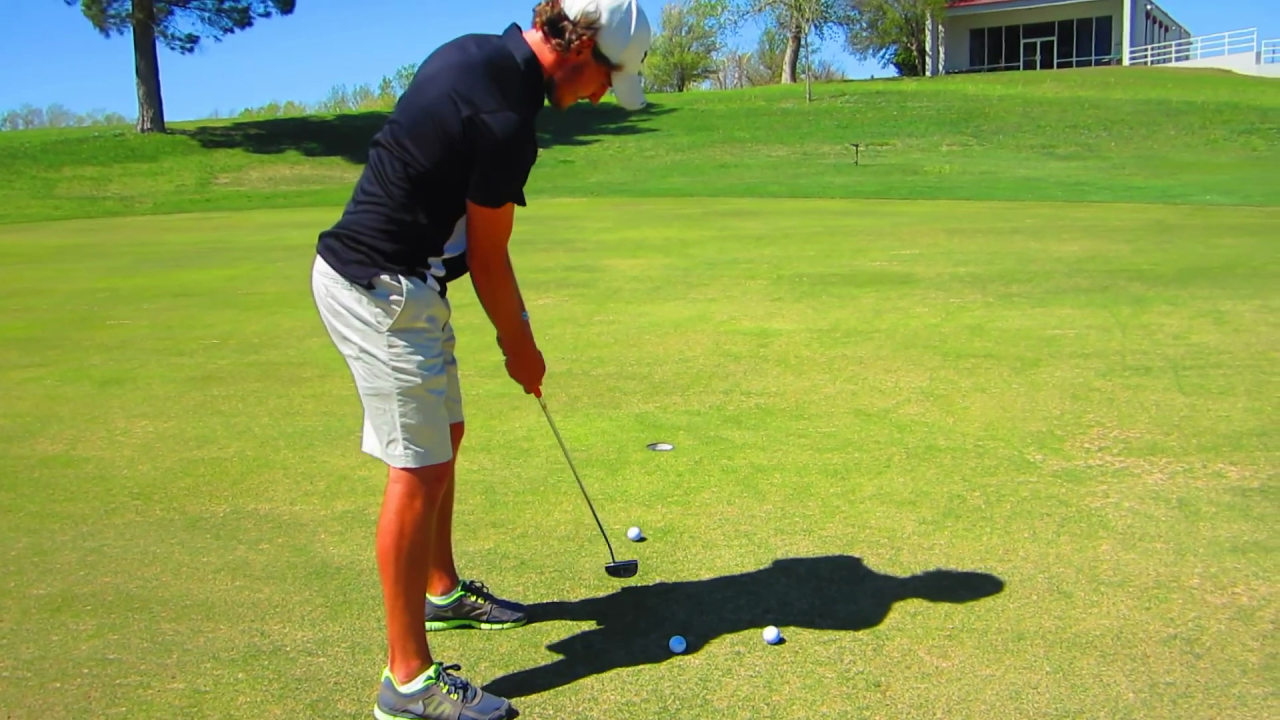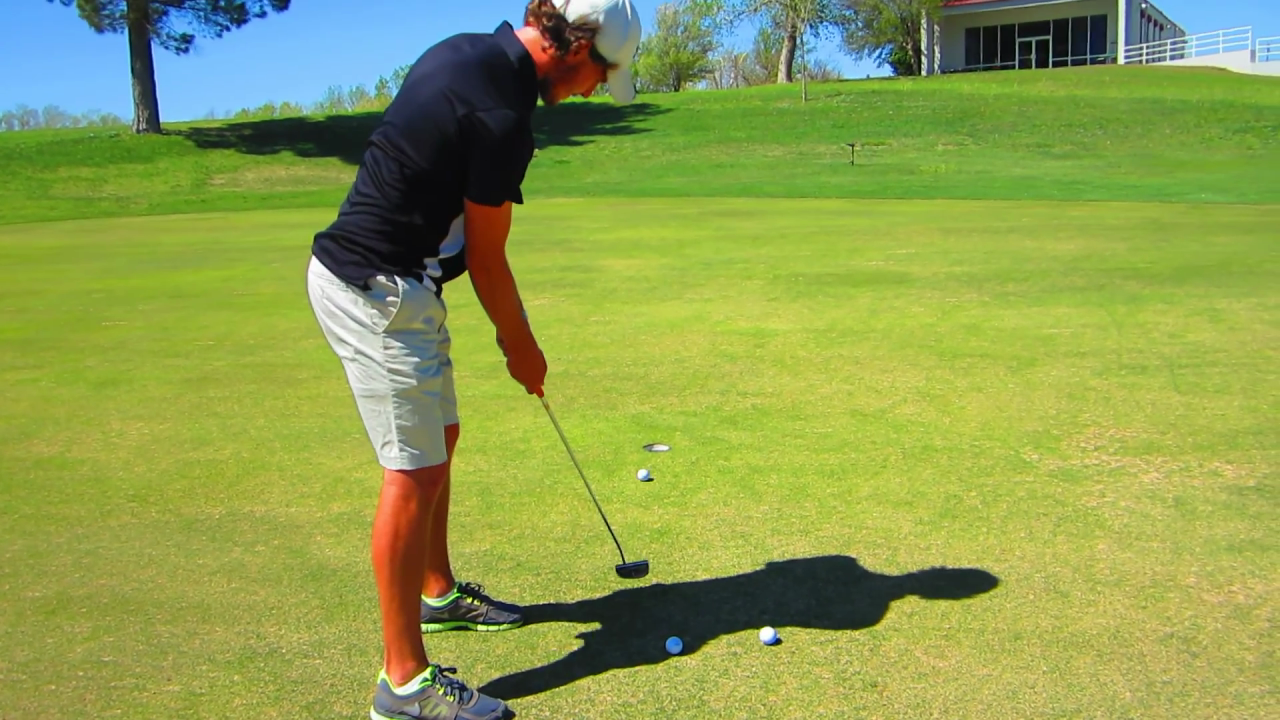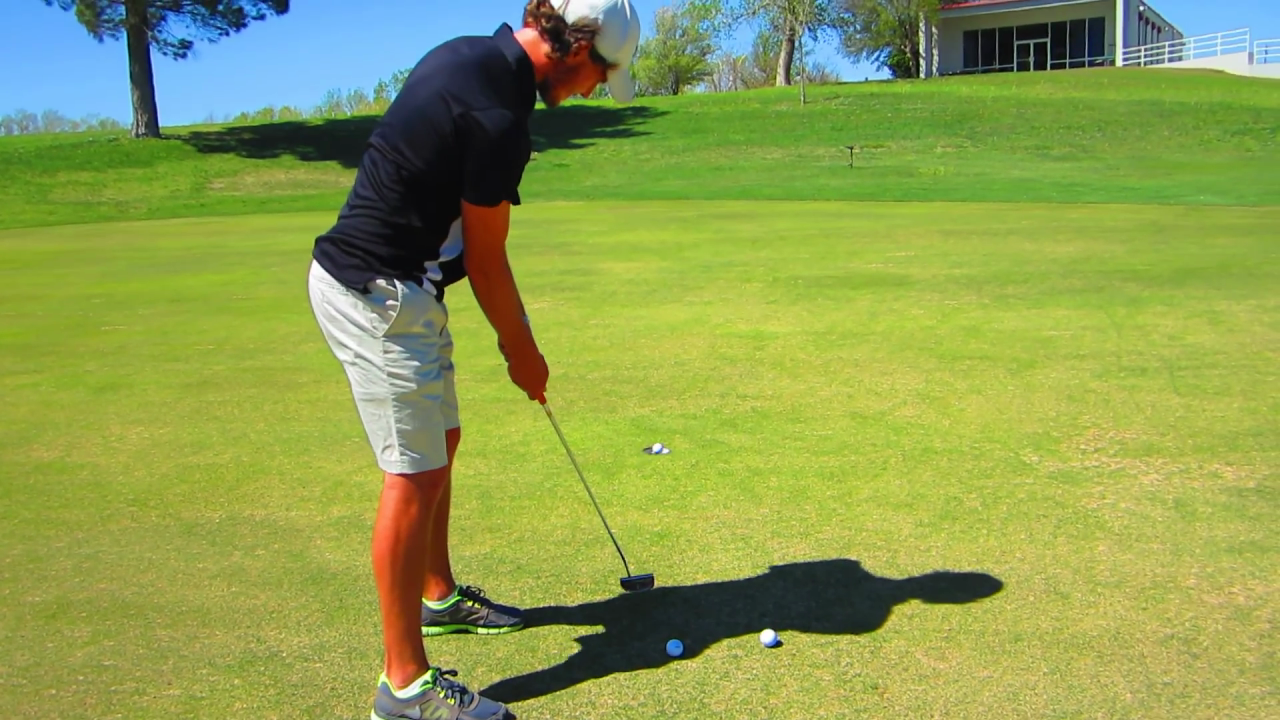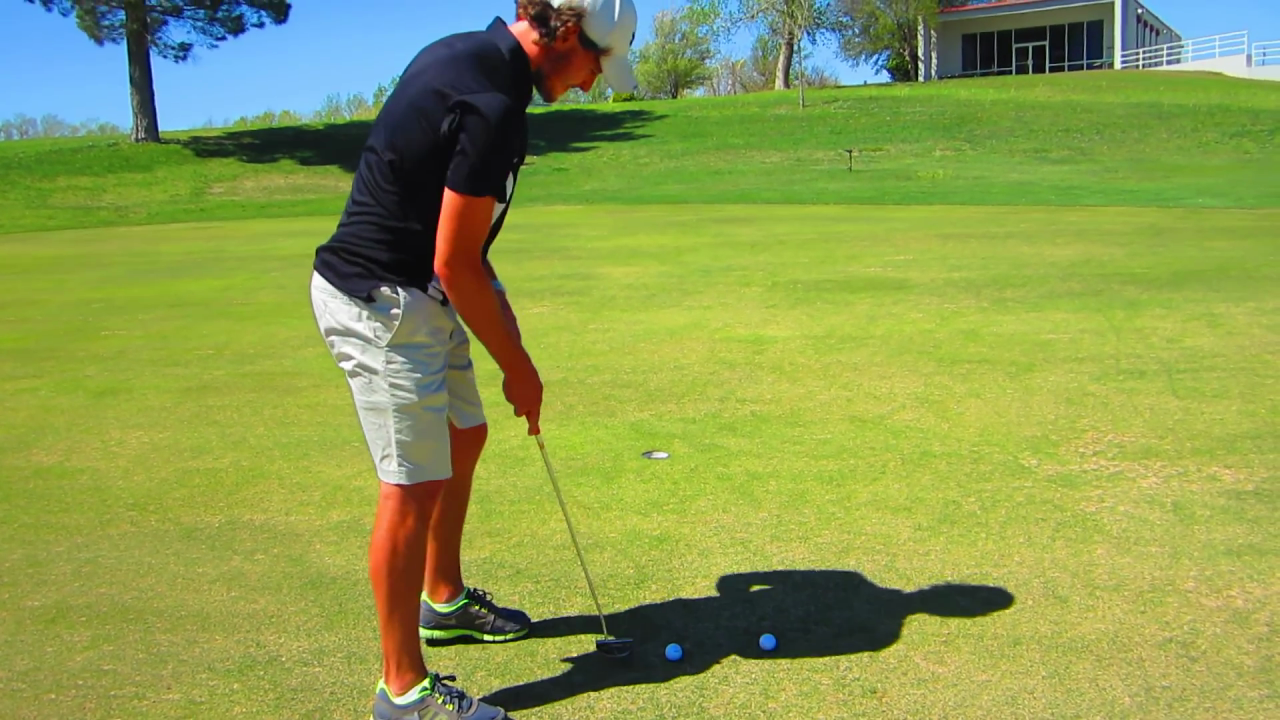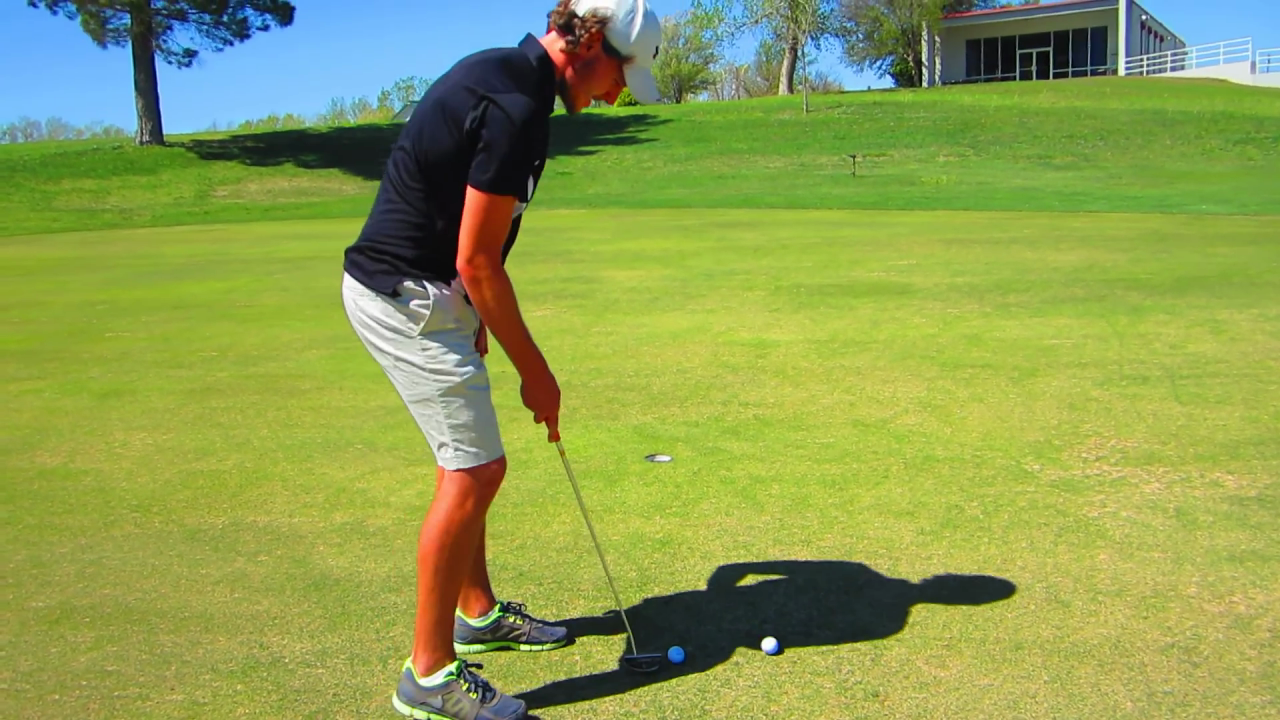
dt=0.4s
person 1, frame 1
right shoulder: (504, 117)
right elbow: (487, 260)
left wrist: (518, 324)
right wrist: (520, 347)
left hip: (400, 277)
right hip: (381, 288)
left knee: (443, 439)
right knee: (418, 468)
left ankle: (442, 591)
person 1, frame 2
right shoulder: (500, 115)
right elbow: (486, 258)
left wrist: (514, 328)
right wrist: (522, 349)
left hip: (391, 279)
right hip: (377, 290)
left knee: (439, 439)
right knee: (415, 470)
left ankle: (439, 593)
person 1, frame 3
right shoulder: (498, 115)
right elbow: (484, 262)
left wrist: (517, 324)
right wrist: (523, 352)
left hip: (393, 284)
right hip: (378, 294)
left knee: (439, 445)
right knee: (414, 475)
left ankle: (439, 596)
person 1, frame 4
right shoulder: (494, 105)
right elbow: (451, 264)
left wrist: (497, 307)
right wrist: (517, 364)
left hip: (405, 292)
right hip: (383, 302)
left knee: (463, 439)
right knee: (414, 486)
left ankle: (445, 599)
person 1, frame 5
left shoulder: (498, 71)
right shoulder: (517, 110)
right elbow: (477, 262)
left wrist: (473, 319)
right wrist: (533, 370)
left hip: (421, 288)
right hip: (407, 297)
left knee: (470, 460)
right knee: (474, 469)
left ankle: (477, 613)
